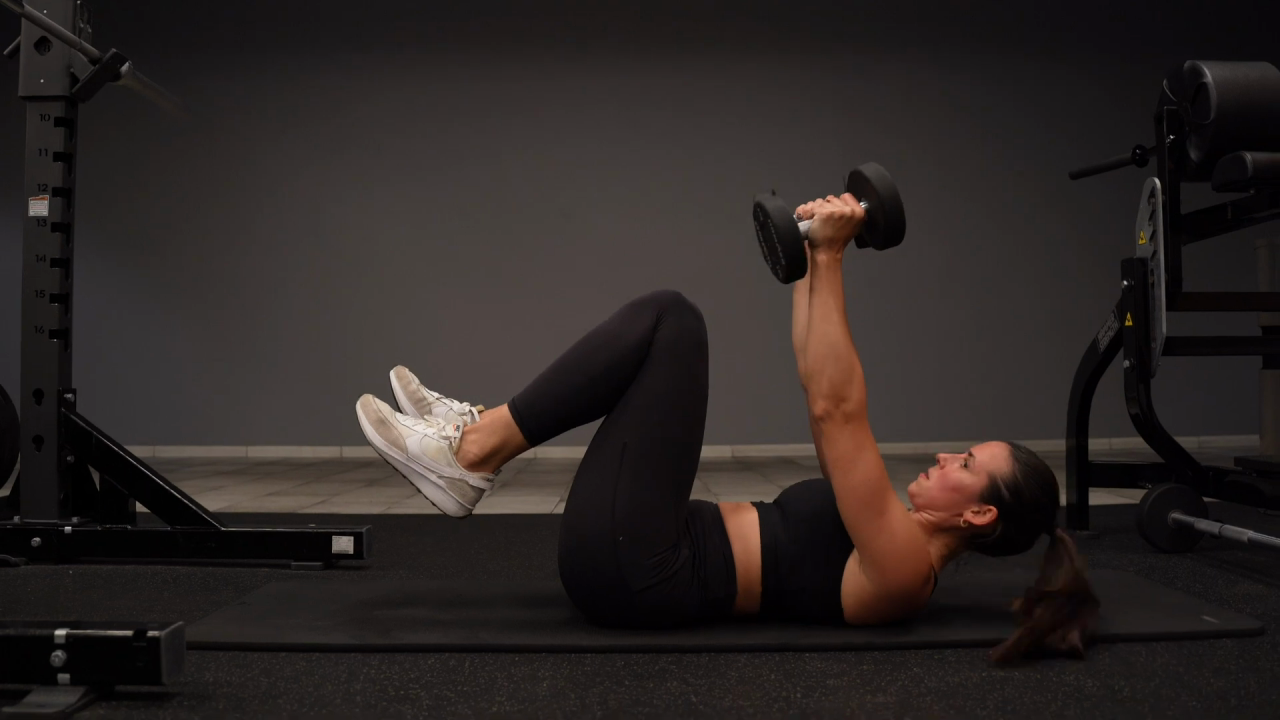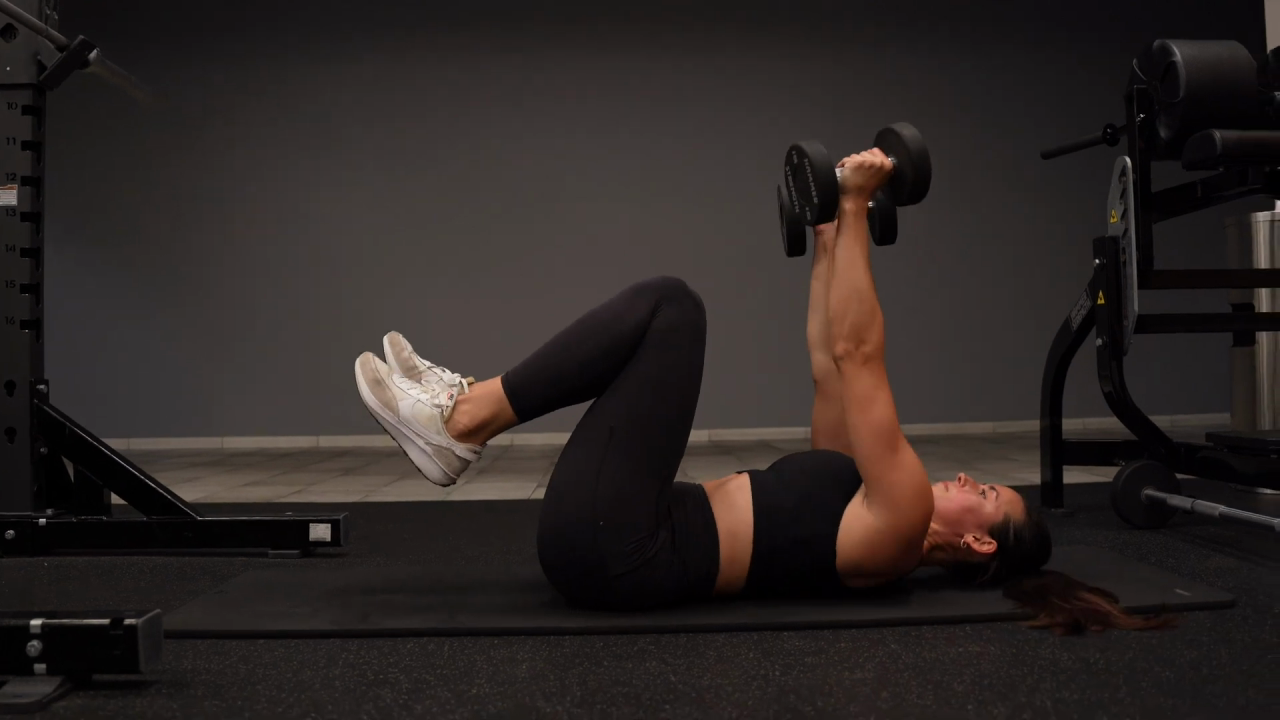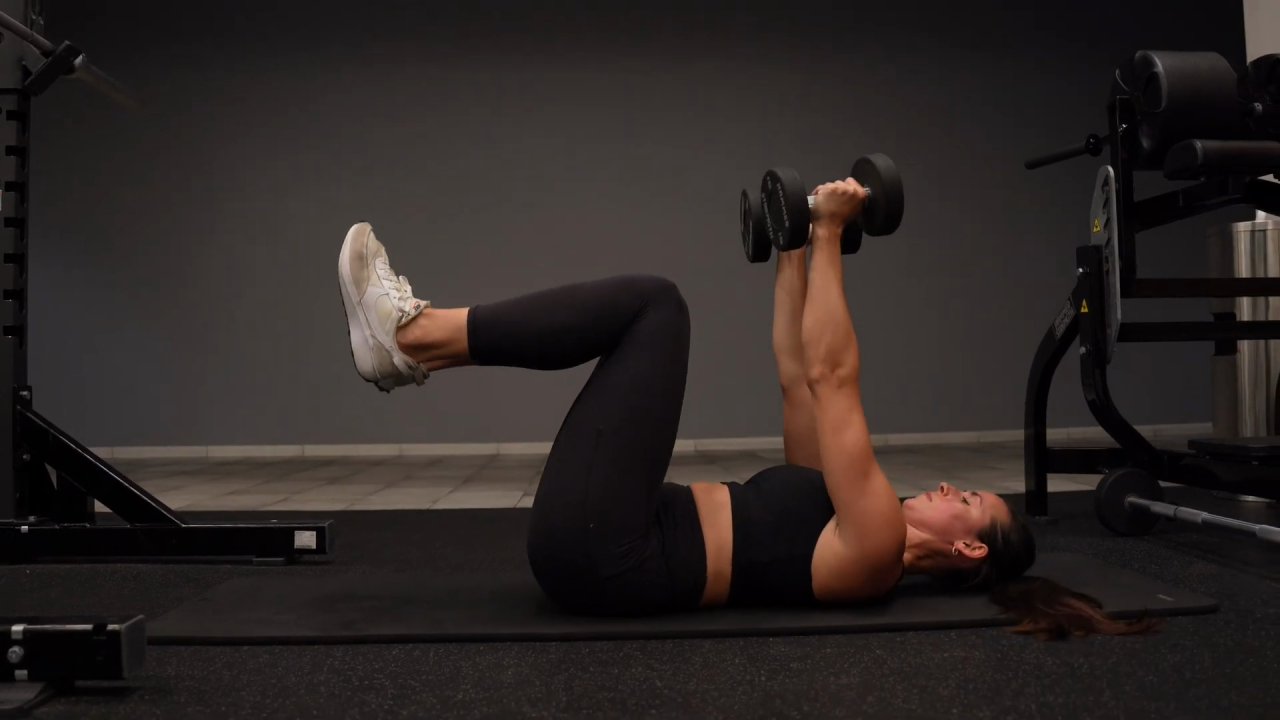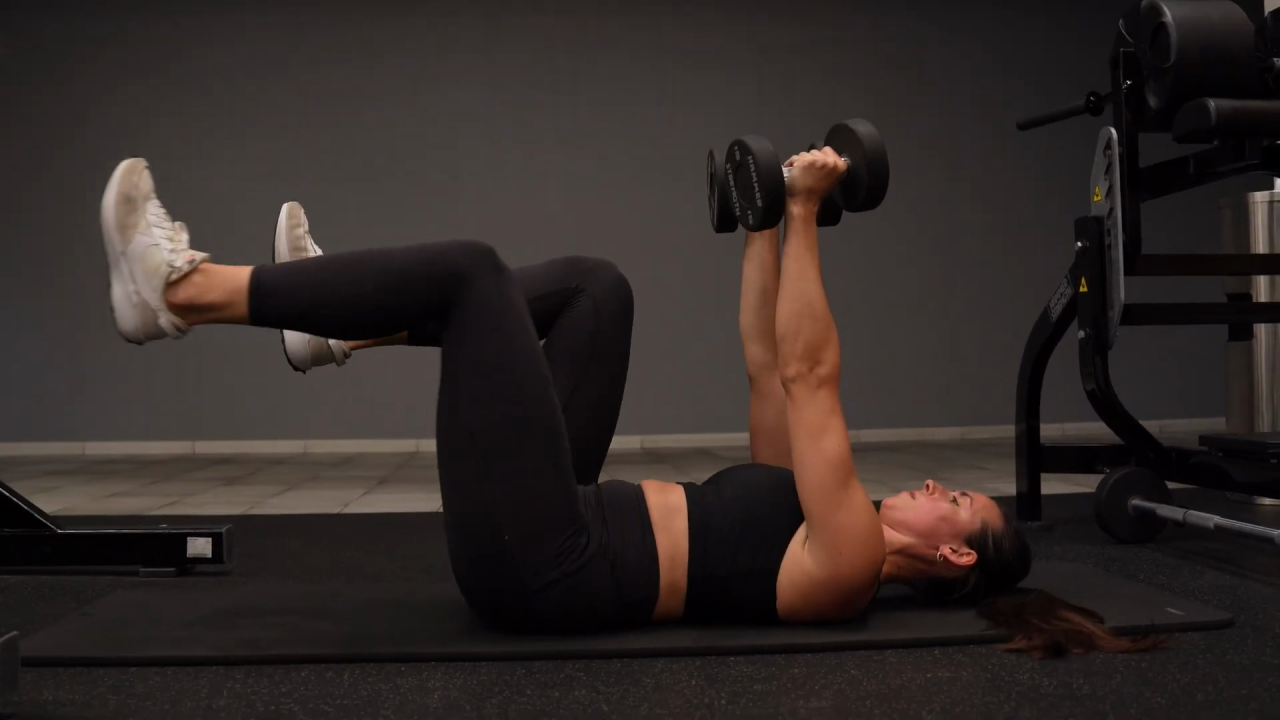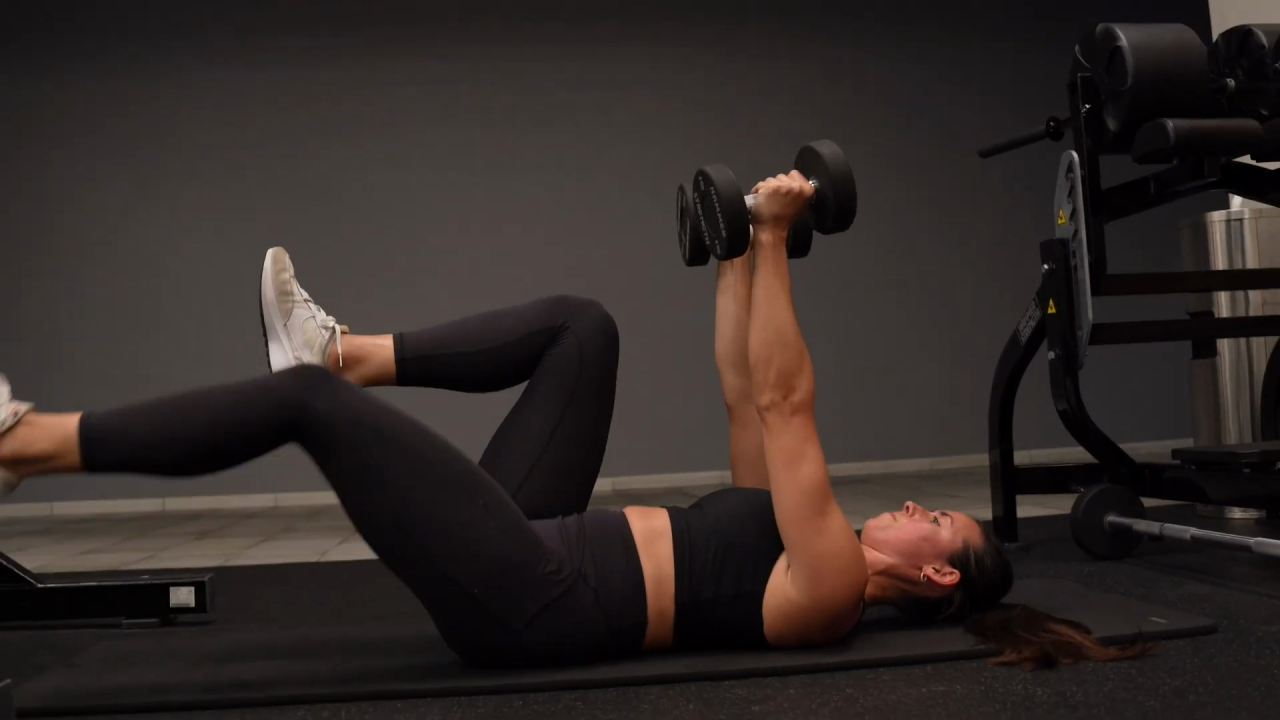
dt=1s
person 1, frame 1
left shoulder: (902, 569)
right shoulder: (891, 529)
left elbow: (840, 410)
right elbow: (822, 389)
left wrist: (829, 259)
right wrist: (805, 263)
left hip: (631, 571)
right hip: (640, 561)
left knee: (669, 319)
right knee: (665, 333)
left ankle: (473, 457)
right ankle: (475, 435)
person 1, frame 2
left shoulder: (899, 527)
right shoulder: (866, 500)
left elbow: (861, 358)
right elbow: (828, 370)
left wrist: (855, 209)
right wrist: (828, 240)
left hip: (610, 551)
right hip: (610, 542)
left knee: (669, 305)
right knee: (661, 320)
left ankle: (462, 426)
right ankle: (466, 407)
person 1, frame 3
left shoulder: (874, 549)
right shoulder: (846, 522)
left elbow: (833, 380)
right elbow: (796, 376)
left wrist: (829, 236)
right wrist: (792, 250)
left hip: (600, 555)
right hip: (600, 543)
left knee: (654, 303)
right knee: (645, 317)
left ankle: (413, 334)
right ankle: (419, 341)
person 1, frame 4
left shoulder: (850, 563)
right shoulder: (822, 523)
left elbow: (810, 376)
right elbow: (766, 362)
left wrist: (806, 215)
right wrist: (767, 223)
left hip: (542, 570)
right hip: (559, 538)
left knee: (475, 268)
right knee: (593, 284)
left ankle: (182, 291)
right ankle: (351, 320)
person 1, frame 5
left shoulder: (830, 586)
right shoulder: (793, 544)
left elbow: (783, 404)
right elbow: (739, 392)
left wrist: (776, 241)
right wrist: (736, 253)
left hip: (522, 605)
right hip: (532, 562)
left knee: (320, 406)
right knee: (582, 325)
right ankle: (328, 359)
